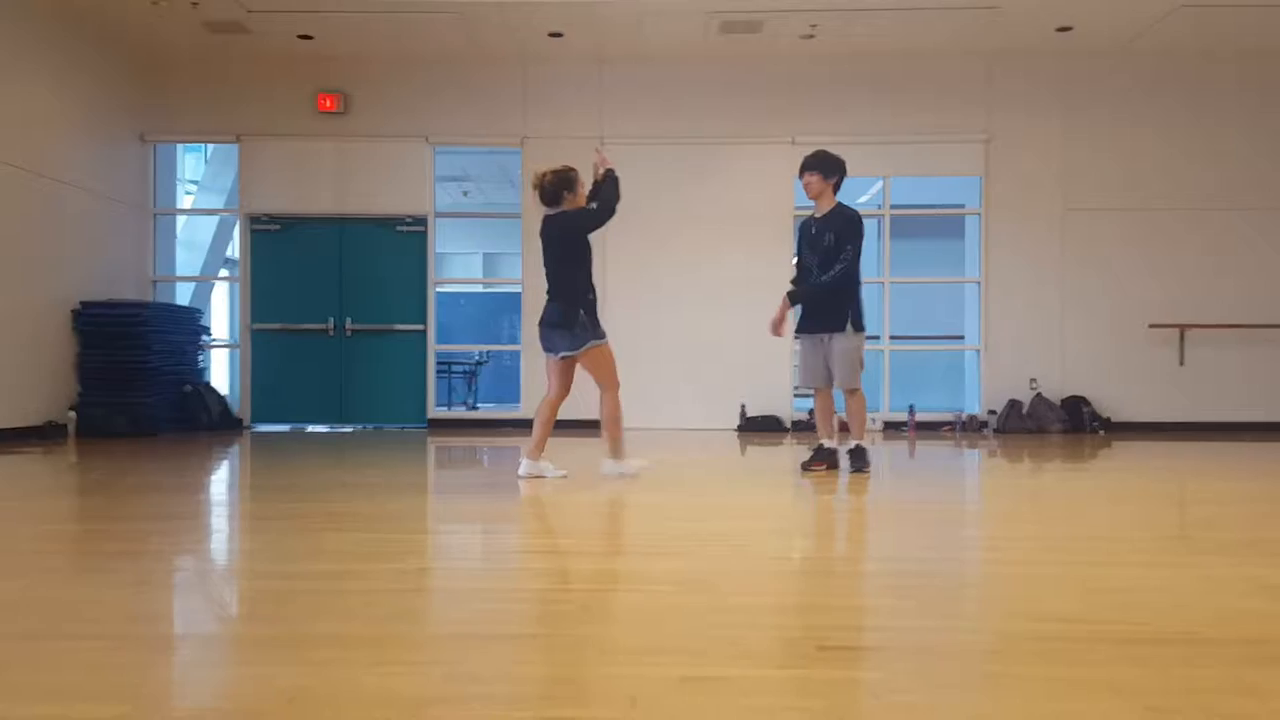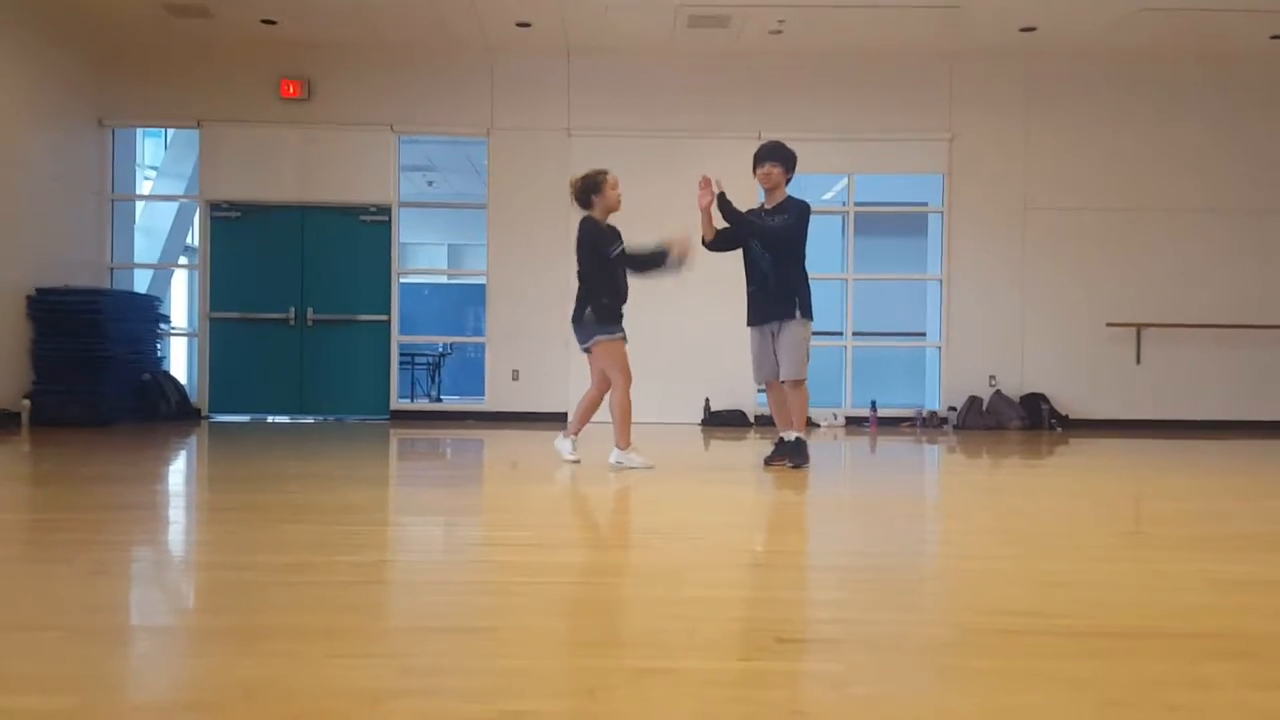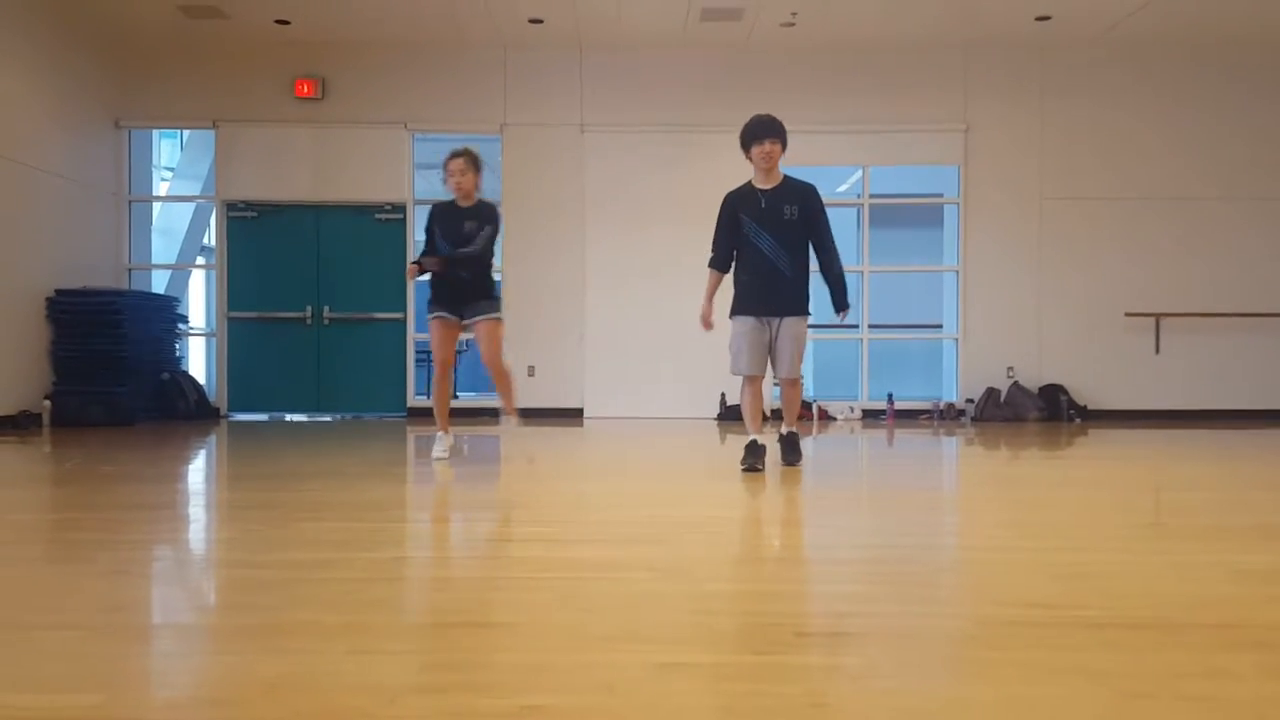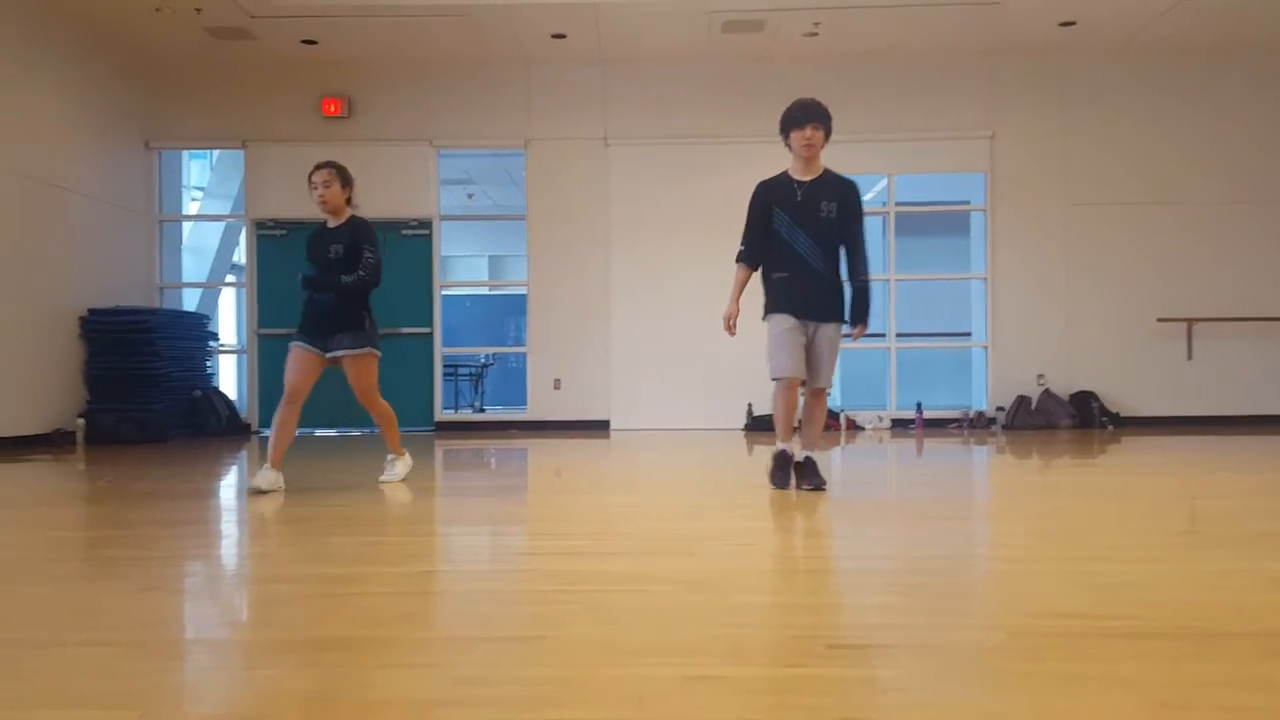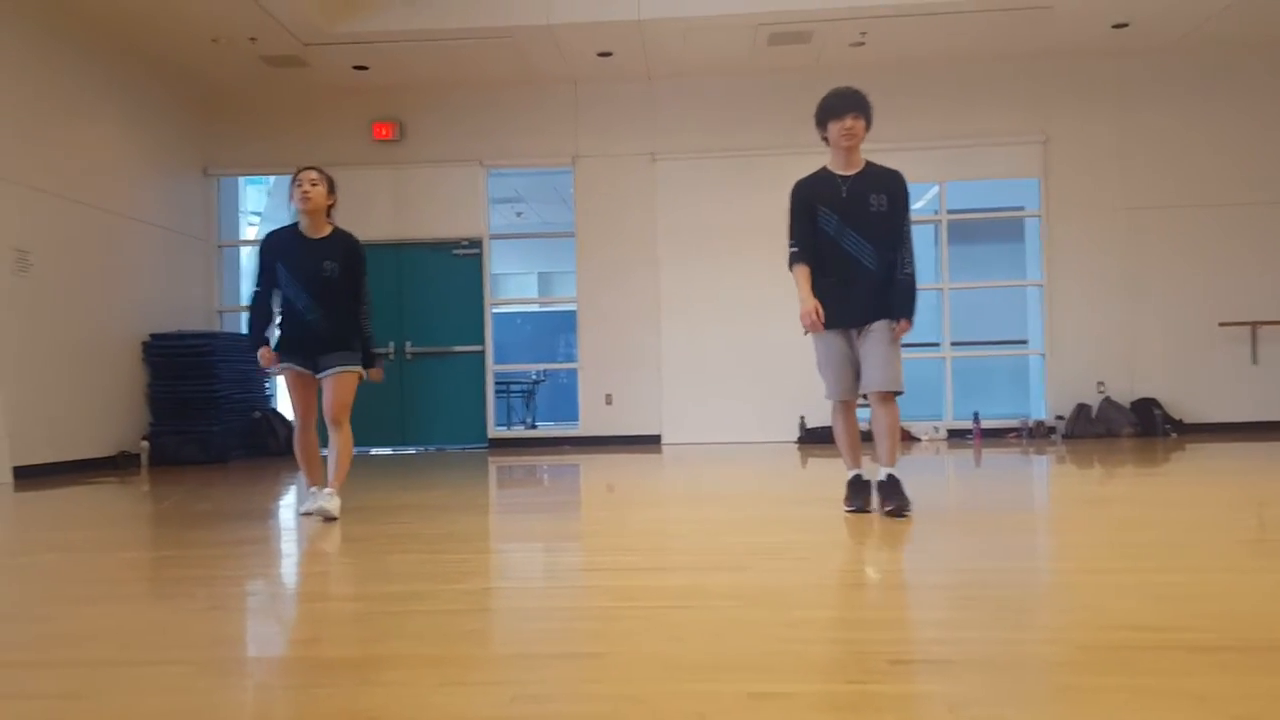
dt=1s
person 1, frame 1
left shoulder: (849, 219)
right shoulder: (806, 226)
left elbow: (844, 271)
left wrist: (796, 297)
right wrist: (784, 307)
left hip: (843, 318)
right hip: (811, 319)
left knee: (850, 386)
right knee: (819, 387)
left ankle: (858, 448)
right ankle: (826, 448)
person 1, frame 2
left shoulder: (797, 210)
right shoulder: (751, 218)
left elbow: (769, 233)
right elbow: (714, 242)
left wrist: (723, 205)
right wrist: (704, 211)
left hip: (792, 307)
right hip: (760, 310)
left knee: (794, 377)
right knee: (771, 380)
left ankle: (799, 439)
right ankle: (786, 440)
person 1, frame 3
left shoulder: (804, 194)
right shoulder: (735, 201)
left elbow: (824, 247)
right elbow: (721, 255)
left wrist: (839, 296)
right wrist: (708, 300)
left hip: (792, 304)
right hip: (748, 305)
left knee: (790, 377)
right knee: (751, 375)
left ankle: (789, 433)
right ankle: (754, 443)
person 1, frame 4
left shoulder: (844, 190)
right shoulder: (767, 192)
left elbow: (855, 253)
right elbow: (750, 250)
left wrist: (860, 309)
right wrist: (735, 300)
left hip: (827, 307)
right hip: (782, 304)
left knee: (818, 387)
right knee: (788, 379)
left ankle: (806, 458)
right ankle: (783, 450)
person 1, frame 5
left shoulder: (890, 183)
right shoulder: (807, 190)
left elbow: (902, 250)
right elbow: (799, 252)
left wrist: (904, 308)
right wrist: (806, 297)
left hip: (879, 311)
right hip: (831, 314)
left knee: (882, 392)
right knee: (843, 399)
left ankle: (888, 478)
right ankle: (856, 479)
person 2, frame 1
left shoulder: (553, 225)
right shoulder: (568, 224)
left elbow: (592, 209)
right elbow: (607, 207)
left wrist: (600, 179)
right wrist: (608, 172)
left hip: (555, 319)
right hip: (576, 319)
left knee: (556, 392)
right knee: (610, 387)
left ankle: (532, 459)
right ankle: (616, 459)
person 2, frame 2
left shoulder: (605, 231)
right shoulder: (592, 230)
left elbow: (630, 263)
right elbow: (631, 261)
left wrist: (670, 254)
right wrist: (669, 253)
left hip: (602, 316)
right hip: (594, 316)
left knee: (601, 385)
right knee: (621, 380)
left ankle: (567, 438)
right ankle: (622, 450)
person 2, frame 3
left shoulder: (487, 212)
right shoulder: (438, 212)
left elbow: (481, 251)
right elbow: (430, 252)
left wrist: (445, 260)
right wrist: (417, 266)
left hip: (481, 297)
right hip: (444, 297)
left knee: (493, 363)
right knee: (441, 366)
left ankle: (510, 414)
right ankle: (443, 433)
person 2, frame 4
left shoulder: (362, 230)
right shoulder: (315, 238)
left elbow: (370, 277)
left wrist: (322, 284)
left hip: (352, 327)
right hip: (313, 328)
left knee: (368, 398)
right knee: (291, 393)
left ankle: (399, 456)
right ankle: (272, 470)
person 2, frame 5
left shoulder: (348, 245)
right shoulder: (276, 243)
left elbow: (360, 304)
right elbow: (260, 297)
left wrist: (369, 356)
right wrist: (261, 341)
left hip: (340, 347)
right hip: (295, 346)
left knee: (336, 419)
right knee: (304, 422)
left ankle: (331, 494)
right ankle: (314, 490)
